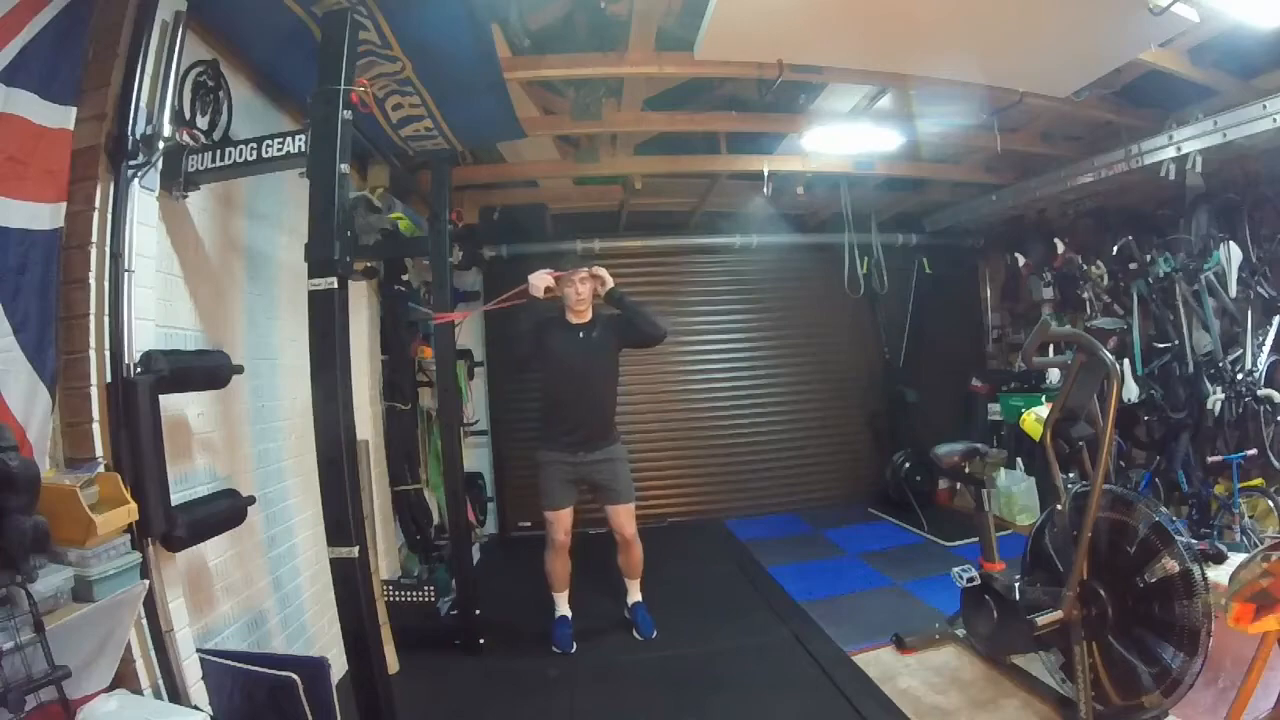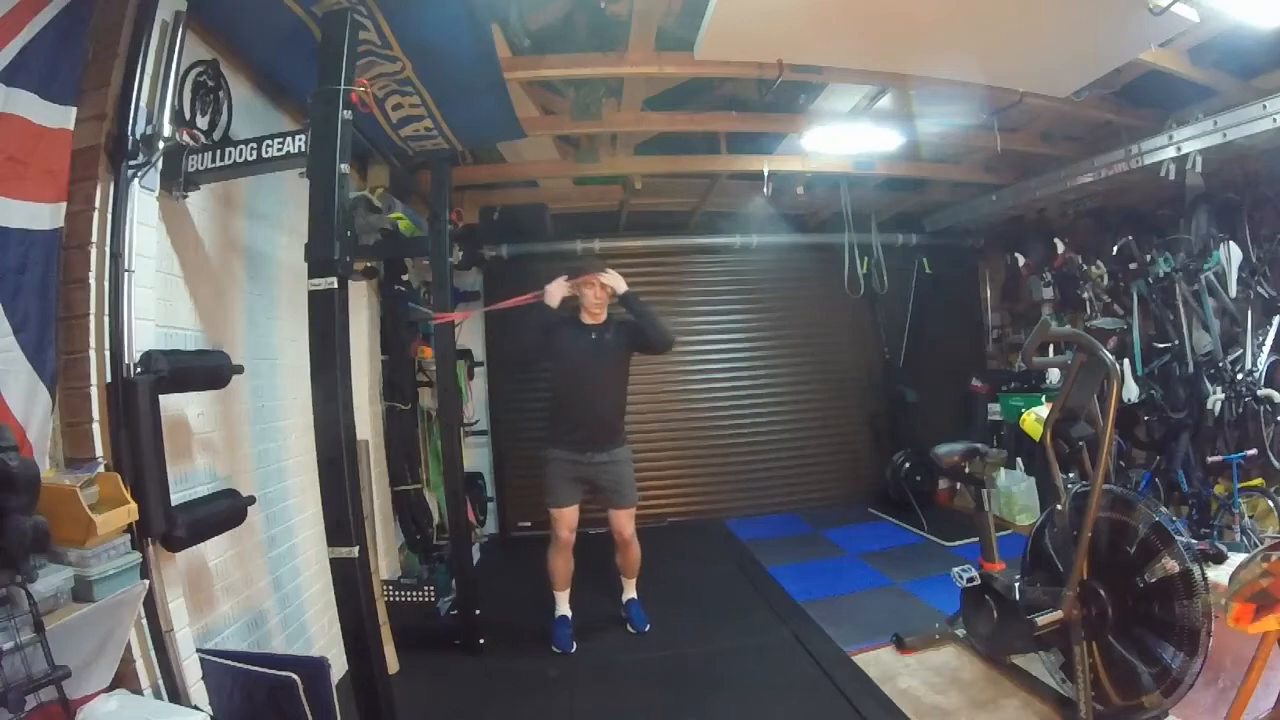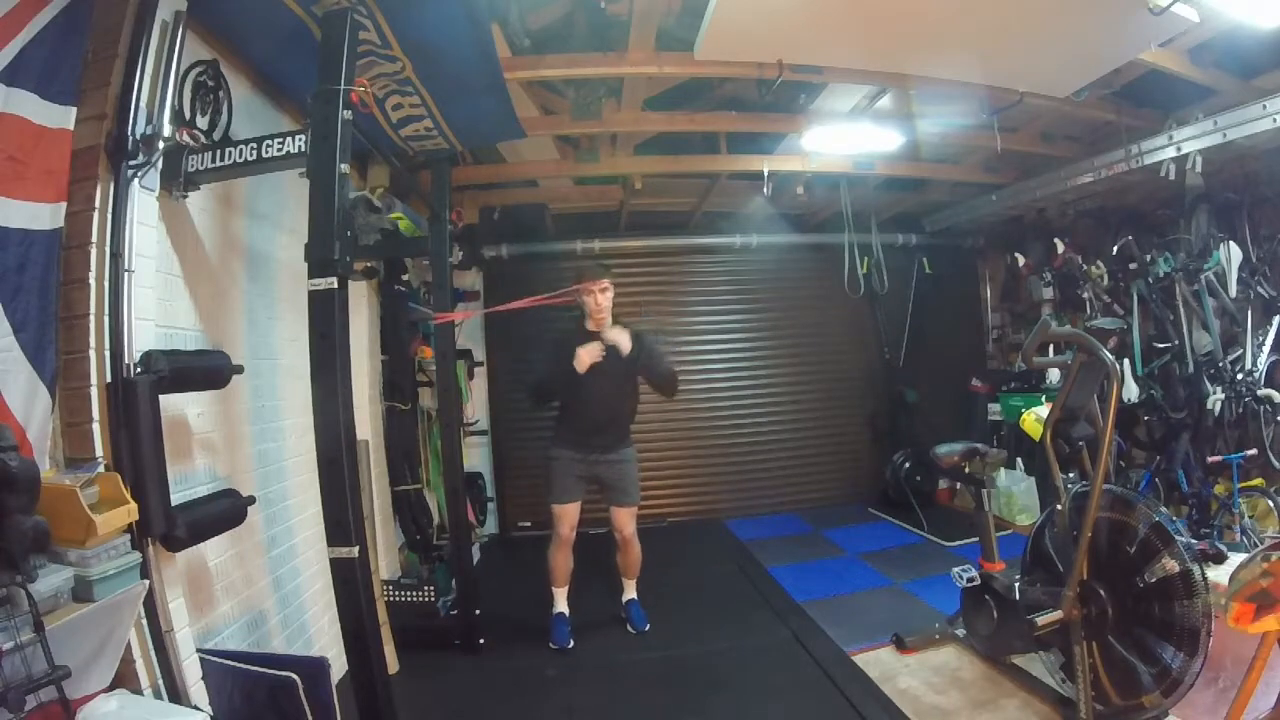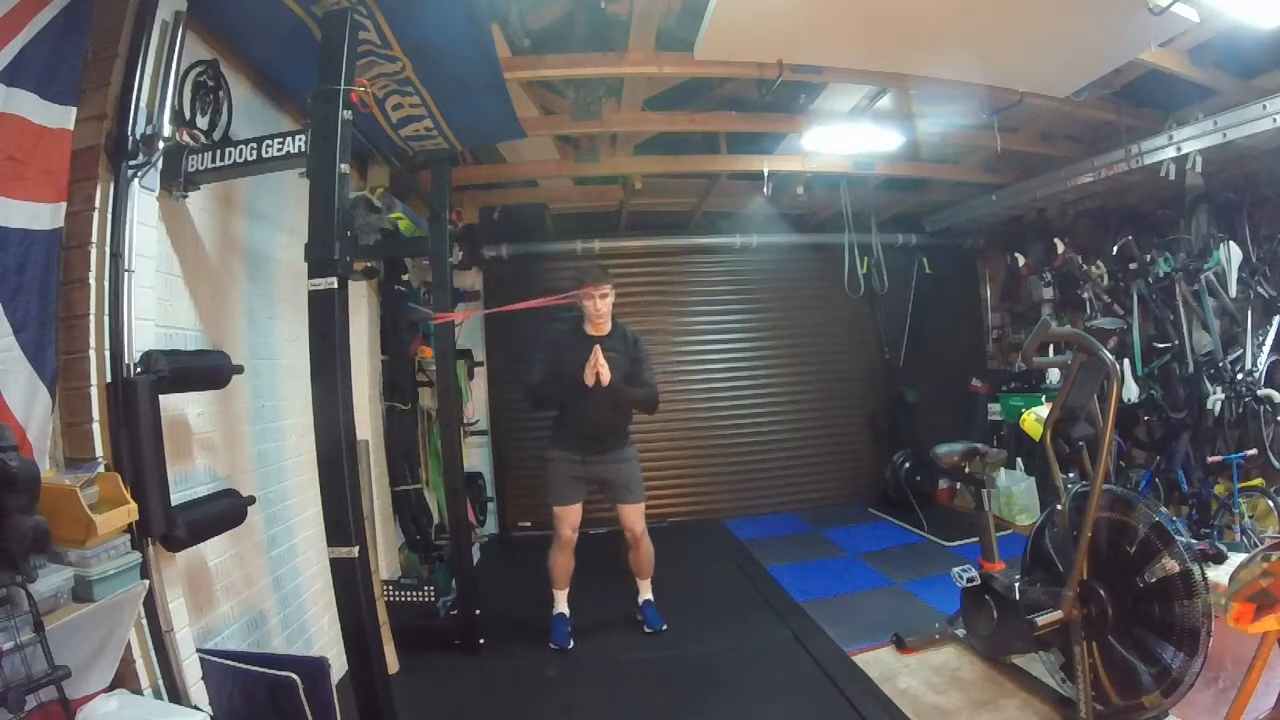
dt=0.4s
person 1, frame 1
left shoulder: (611, 327)
right shoulder: (546, 330)
left elbow: (655, 333)
right elbow: (517, 350)
left wrist: (613, 293)
right wrist: (535, 299)
left hip: (606, 449)
right hip: (557, 454)
left knee: (627, 533)
right knee: (558, 539)
left ankle: (635, 602)
right ankle: (562, 613)
person 1, frame 2
left shoulder: (623, 330)
right shoulder: (559, 330)
left elbow: (663, 342)
left wrist: (627, 295)
right wrist: (547, 306)
left hip: (611, 452)
right hip: (564, 453)
left knee: (625, 534)
right knee: (563, 536)
left ankle: (630, 598)
right ankle: (562, 613)
person 1, frame 3
left shoulder: (632, 340)
right shoulder: (567, 343)
left elbow: (669, 385)
right elbow: (540, 396)
left wrist: (632, 351)
right wrist: (572, 369)
left hip: (617, 452)
right hip: (569, 452)
left knee: (626, 533)
right knee: (563, 534)
left ankle: (629, 598)
right ankle: (560, 610)
person 1, frame 4
left shoulder: (630, 343)
right shoulder: (561, 344)
left elbow: (651, 401)
right elbow: (537, 396)
left wrist: (611, 382)
right wrist: (581, 381)
left hip: (617, 452)
right hip: (567, 454)
left knee: (637, 531)
right knee: (565, 536)
left ankle: (645, 600)
right ankle: (560, 611)
